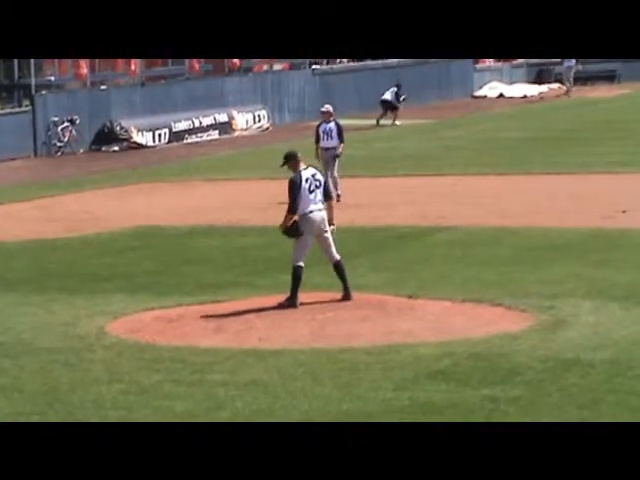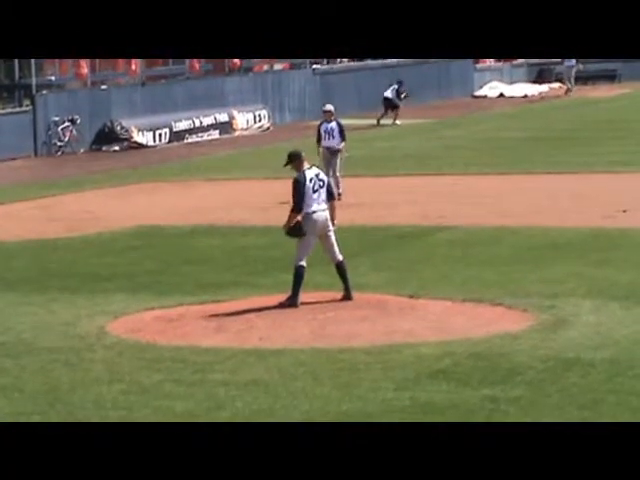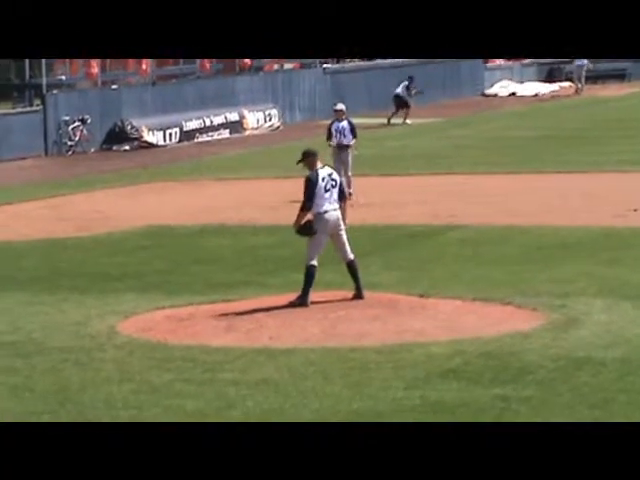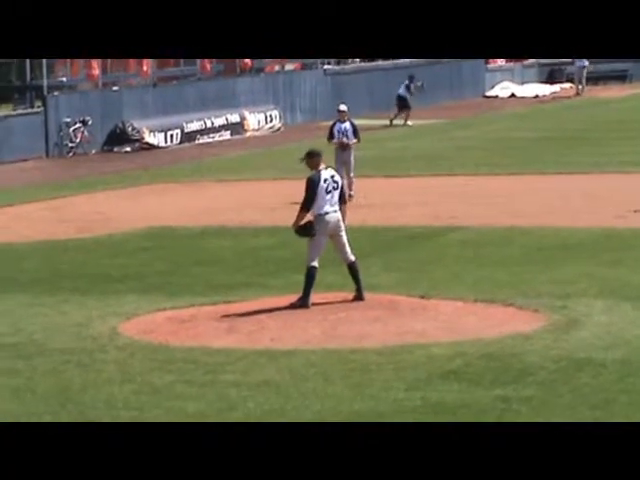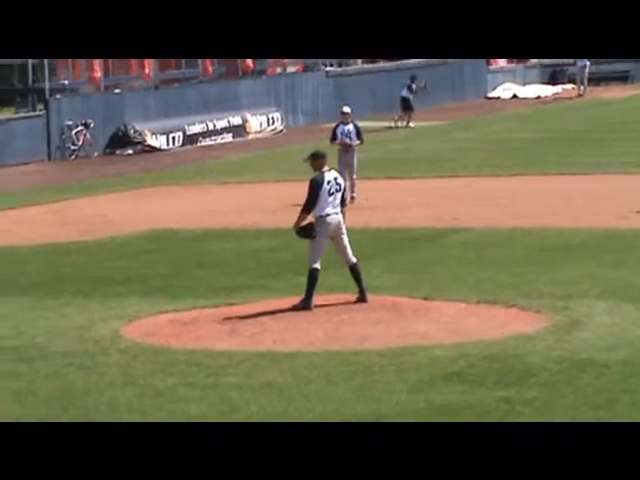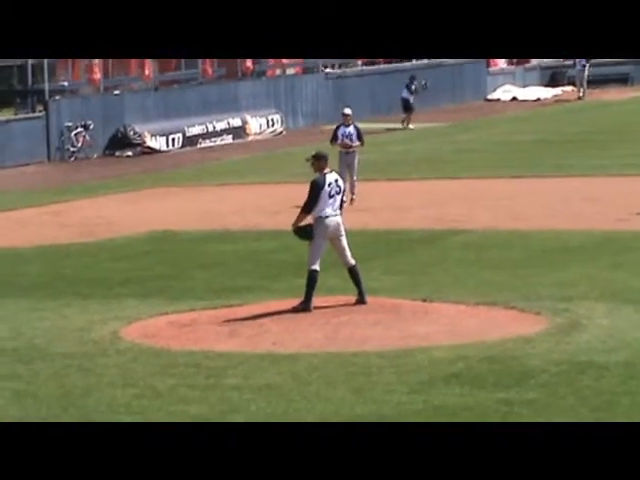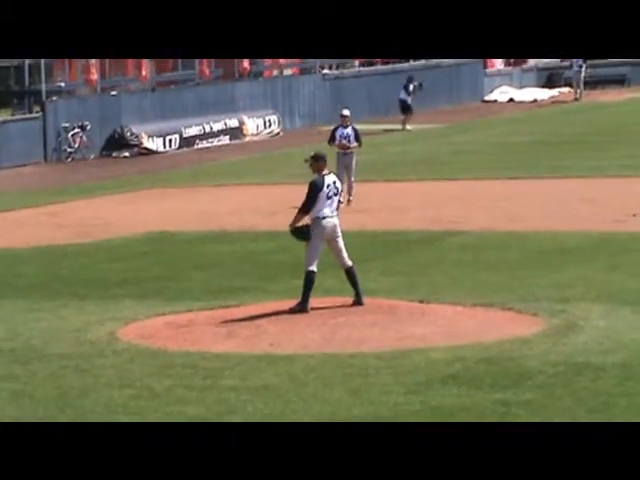
dt=0.1s
person 1, frame 1
left shoulder: (295, 179)
right shoulder: (317, 173)
left elbow: (293, 208)
right elbow: (329, 198)
left wrist: (284, 224)
right wrist: (331, 218)
left hip: (308, 219)
right hip: (322, 216)
left knee: (298, 260)
right knee: (333, 255)
left ankle: (293, 298)
right ankle: (346, 290)
person 1, frame 2
left shoulder: (299, 179)
right shoulder: (320, 173)
left elbow: (298, 207)
right elbow: (332, 198)
left wrist: (288, 224)
right wrist: (333, 219)
left hip: (311, 218)
right hip: (325, 216)
left knee: (300, 259)
right knee: (336, 255)
left ankle: (294, 298)
right ankle: (347, 291)
person 1, frame 3
left shoulder: (312, 178)
right shoulder: (333, 173)
left elbow: (307, 205)
right elbow: (343, 198)
left wrist: (297, 223)
right wrist: (344, 219)
left hip: (322, 218)
right hip: (336, 215)
left knee: (311, 259)
right knee: (347, 254)
left ankle: (304, 297)
right ankle: (359, 290)
person 1, frame 4
left shoulder: (313, 178)
right shoulder: (335, 174)
left elbow: (307, 205)
right elbow: (343, 201)
left wrist: (296, 223)
left hip: (322, 220)
right hip: (337, 217)
left knee: (312, 260)
right knee: (348, 256)
left ankle: (305, 299)
right ankle: (359, 291)
person 1, frame 5
left shoulder: (317, 180)
right shoulder: (338, 177)
left elbow: (308, 206)
left wrist: (297, 224)
left hip: (324, 221)
right hip: (338, 219)
left knee: (314, 262)
right knee: (349, 258)
left ankle: (308, 300)
right ankle: (362, 293)
person 1, frame 6
left shoulder: (318, 181)
right shoulder: (338, 179)
left elbow: (308, 207)
left wrist: (295, 224)
left hip: (322, 223)
right hip: (337, 221)
left knee: (313, 264)
right knee: (348, 259)
left ankle: (307, 302)
right ankle: (361, 295)
person 1, frame 7
left shoulder: (316, 182)
right shoulder: (336, 180)
left elbow: (306, 208)
left wrist: (293, 223)
left hip: (320, 224)
right hip: (334, 222)
left knee: (311, 265)
right knee: (345, 261)
left ankle: (304, 303)
right ankle: (358, 296)
